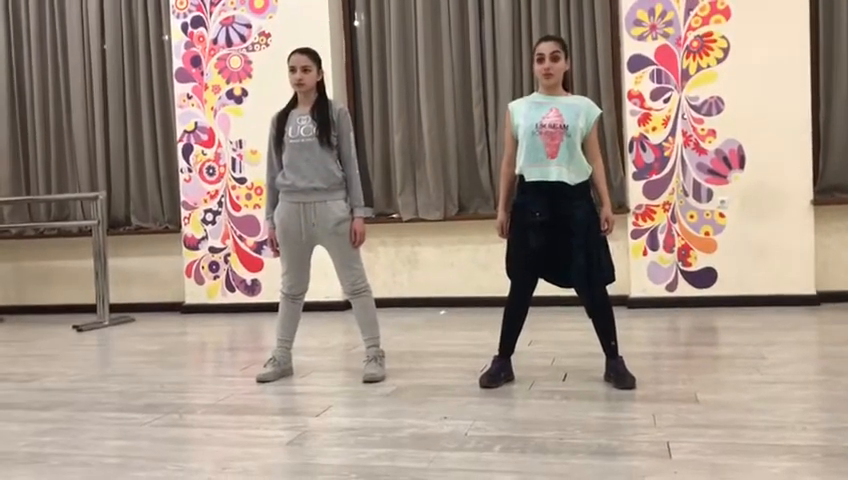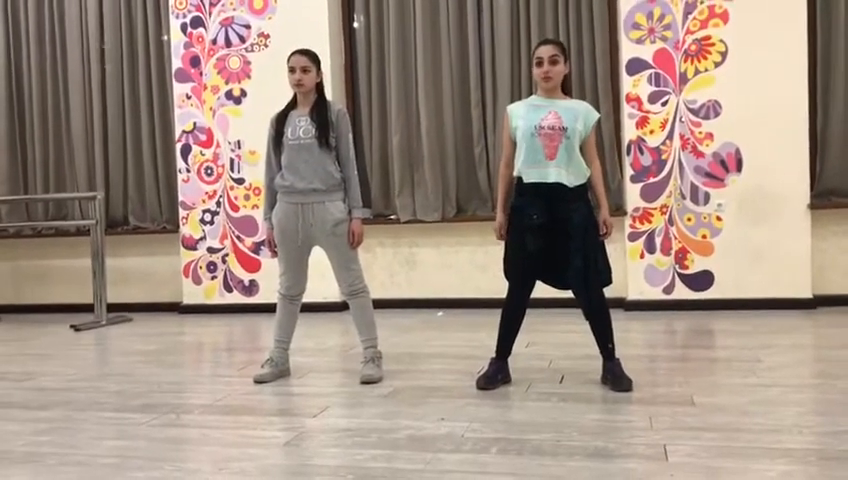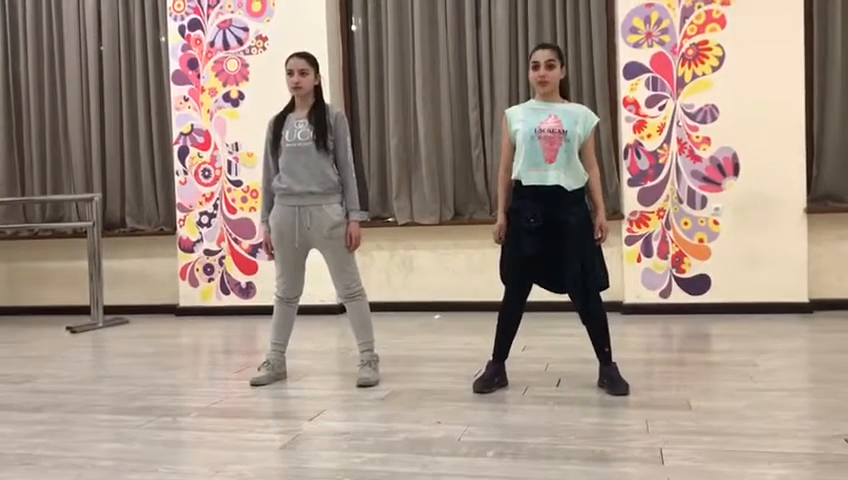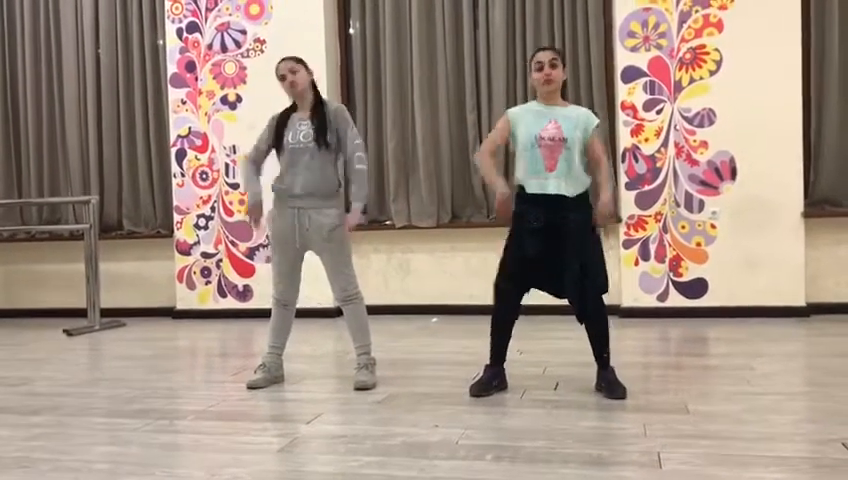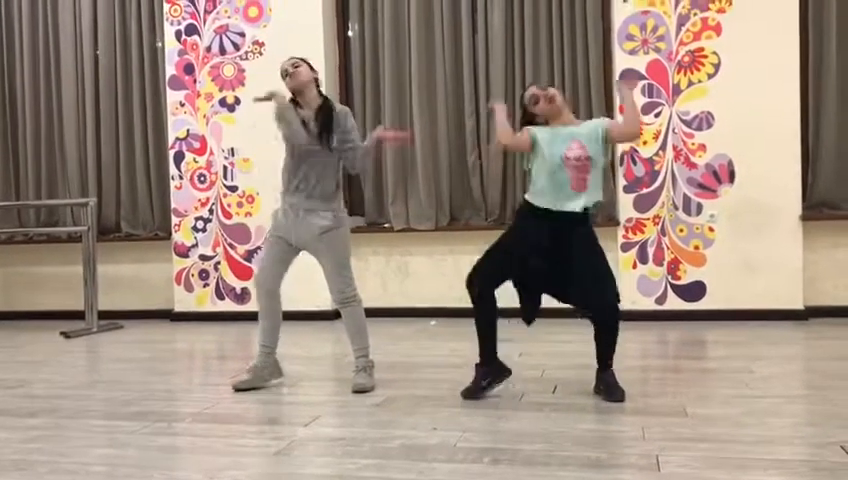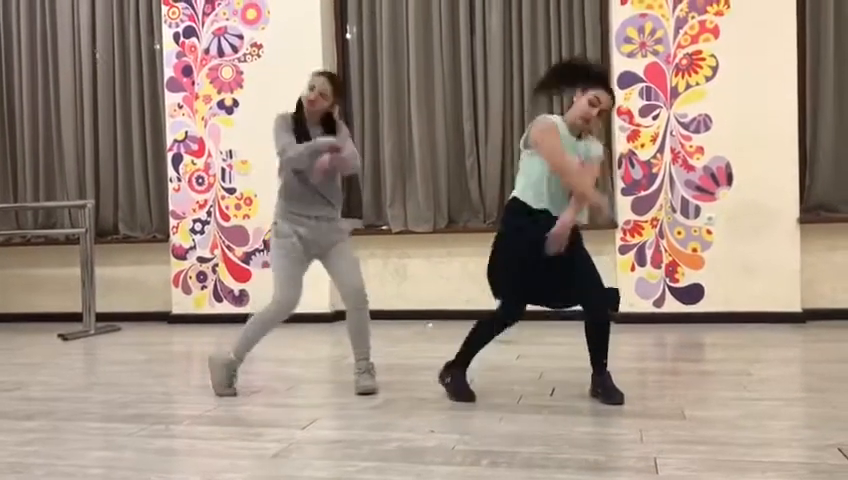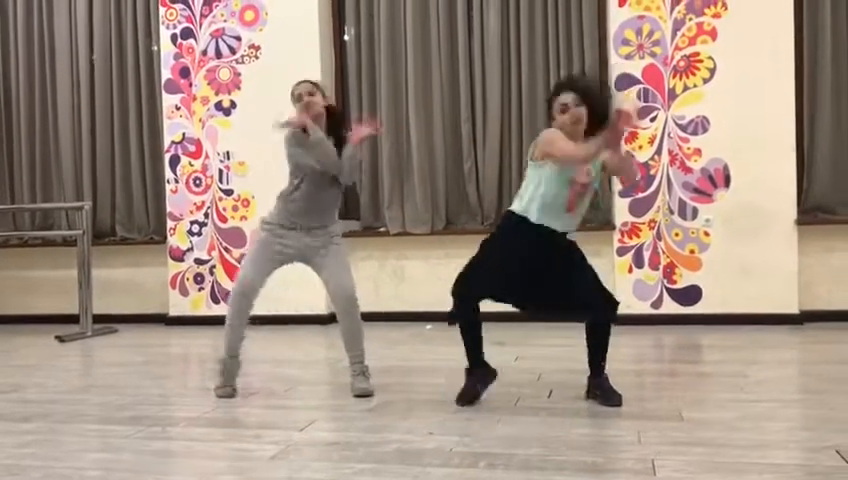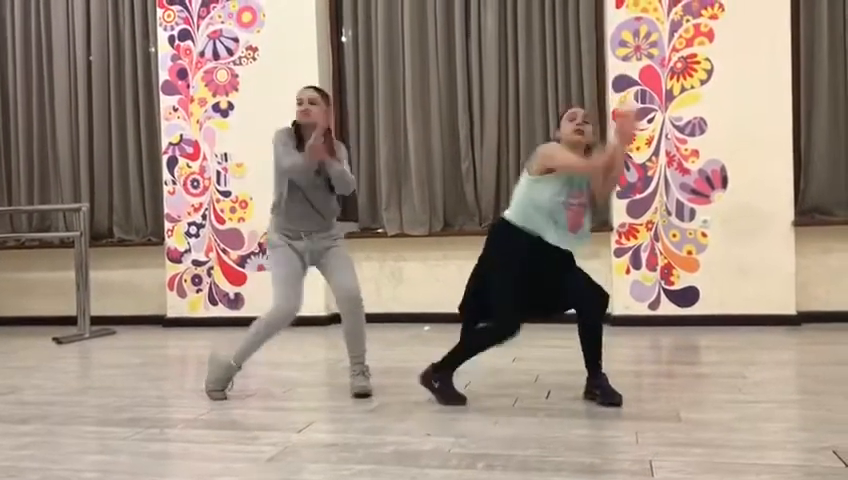
dt=0.2s
person 1, frame 1
left shoulder: (584, 108)
right shoulder: (517, 109)
left elbow: (594, 160)
right elbow: (509, 163)
left wrist: (606, 204)
right wrist: (503, 208)
left hip: (575, 199)
right hip: (531, 200)
left knee: (592, 284)
right knee: (521, 285)
left ankle: (613, 361)
right ankle: (502, 361)
person 1, frame 2
left shoulder: (582, 111)
right shoulder: (516, 112)
left elbow: (592, 163)
right elbow: (507, 165)
left wrist: (603, 208)
right wrist: (501, 210)
left hip: (572, 201)
right hip: (529, 202)
left knee: (589, 287)
right knee: (519, 287)
left ankle: (610, 363)
right ankle: (500, 363)
person 1, frame 3
left shoulder: (581, 115)
right shoulder: (515, 116)
left elbow: (591, 167)
right elbow: (506, 170)
left wrist: (600, 212)
right wrist: (501, 214)
left hip: (570, 205)
right hip: (527, 205)
left knee: (586, 291)
right knee: (515, 290)
left ankle: (607, 367)
right ankle: (496, 366)
person 1, frame 4
left shoulder: (582, 117)
right shoulder: (517, 116)
left elbow: (599, 161)
right elbow: (484, 154)
left wrist: (606, 194)
right wrist: (499, 187)
left hip: (575, 212)
right hip: (532, 211)
left knee: (590, 294)
right knee: (507, 291)
left ankle: (605, 371)
right ankle: (495, 370)
person 1, frame 5
left shoulder: (596, 128)
right shoulder: (536, 135)
left elbow: (632, 131)
right elbow: (506, 142)
left wrist: (627, 99)
right wrist: (500, 112)
left hip: (577, 227)
right hip: (535, 222)
left knee: (605, 301)
right knee: (479, 281)
left ankle: (605, 375)
right ankle: (489, 367)
person 1, frame 6
left shoulder: (593, 148)
right shoulder: (546, 126)
left elbow: (589, 193)
right elbow: (568, 171)
left wrist: (570, 218)
left hip: (560, 230)
right hip: (524, 228)
left knee: (600, 300)
right knee: (513, 307)
left ankle: (600, 377)
right ankle: (455, 370)
person 1, frame 7
left shoulder: (597, 155)
right shoulder: (550, 139)
left elbow: (628, 173)
right elbow: (580, 154)
left wrist: (616, 141)
right wrist: (607, 139)
left hip: (556, 243)
right hip: (519, 235)
left knee: (601, 305)
right knee: (465, 294)
left ankle: (597, 380)
right ankle: (478, 369)
person 1, frame 8
left shoulder: (587, 169)
right shoulder: (551, 153)
left elbow: (604, 187)
right elbow: (593, 165)
left wrist: (621, 140)
right wrist: (619, 139)
left hip: (547, 249)
right hip: (511, 243)
left knee: (592, 302)
right knee: (504, 324)
left ankle: (596, 382)
right ankle: (440, 373)
person 2, frame 1
left shoulder: (336, 113)
right shoulder: (280, 120)
left elbow: (351, 164)
right elbow: (273, 172)
left wrist: (359, 212)
right wrist: (270, 218)
left hip: (331, 207)
right hip: (291, 209)
left knee: (355, 283)
right knee: (292, 287)
left ankle: (374, 354)
right ankle: (281, 356)
person 2, frame 2
left shoulder: (335, 114)
right shoulder: (279, 121)
left elbow: (350, 165)
right elbow: (272, 173)
left wrist: (357, 213)
right wrist: (268, 219)
left hip: (329, 208)
right hip: (289, 211)
left knee: (353, 284)
right knee: (289, 288)
left ankle: (371, 355)
right ankle: (279, 357)
person 2, frame 3
left shoulder: (333, 117)
right shoulder: (277, 124)
left elbow: (349, 168)
right elbow: (269, 176)
left wrist: (355, 216)
right wrist: (265, 222)
left hip: (327, 211)
right hip: (286, 213)
left knee: (349, 287)
right knee: (286, 291)
left ankle: (368, 359)
right ankle: (275, 360)
person 2, frame 4
left shoulder: (335, 113)
right shoulder: (279, 121)
left elbow: (357, 159)
right elbow: (253, 160)
left wrist: (356, 205)
right wrist: (254, 195)
left hip: (327, 214)
right hip: (286, 215)
left knee: (347, 290)
right knee: (283, 294)
left ankle: (365, 362)
right ankle: (272, 364)
person 2, frame 5
left shoulder: (339, 115)
right shoulder: (286, 112)
left elbow: (356, 163)
right elbow: (299, 144)
left wrist: (374, 140)
right wrist: (283, 106)
left hip: (326, 217)
right hip: (289, 213)
left knee: (345, 293)
right knee: (264, 284)
left ankle: (364, 365)
right ankle: (265, 362)
person 2, frame 6
left shoulder: (338, 130)
right shoulder: (285, 123)
left elbow: (352, 165)
right elbow: (293, 157)
left wrist: (335, 159)
right wrist: (326, 143)
left hip: (331, 227)
right hip: (292, 226)
left knee: (356, 293)
right knee: (284, 302)
left ankle: (363, 368)
right ankle: (229, 362)
person 2, frame 7
left shoulder: (341, 134)
right shoulder: (295, 136)
left elbow: (348, 176)
right elbow: (327, 165)
left hip: (323, 235)
right hip: (281, 229)
left knee: (346, 297)
right knee: (243, 287)
left ankle: (359, 370)
right ankle: (229, 364)
person 2, frame 8
left shoulder: (335, 148)
right shoulder: (285, 138)
left elbow: (346, 187)
right elbow: (295, 171)
left wrist: (327, 159)
right wrist: (313, 142)
left hip: (326, 237)
right hip: (287, 239)
left knee: (350, 297)
right knee: (284, 309)
left ankle: (359, 371)
right ankle: (227, 366)
